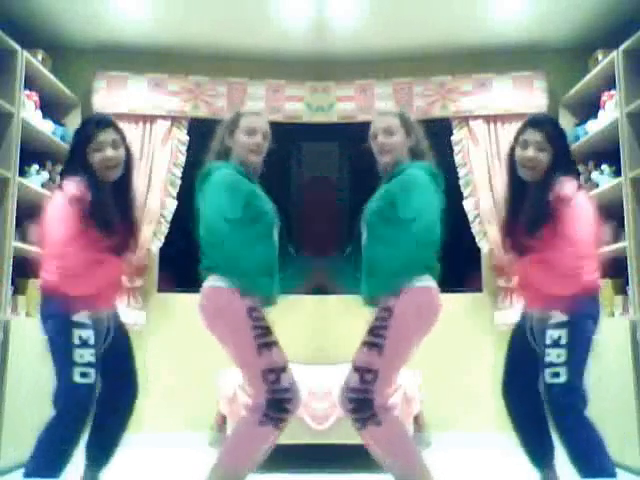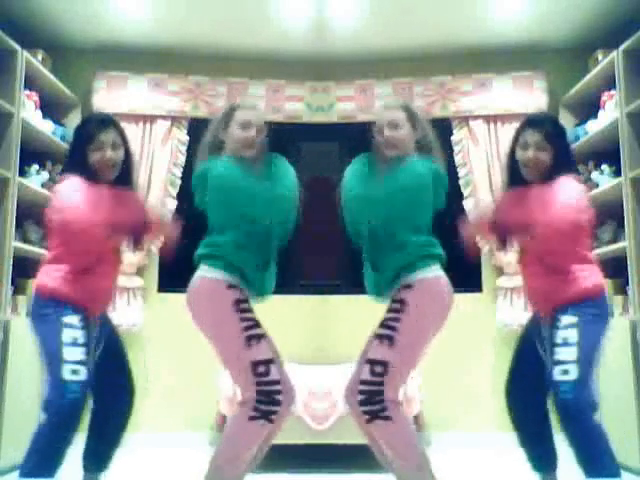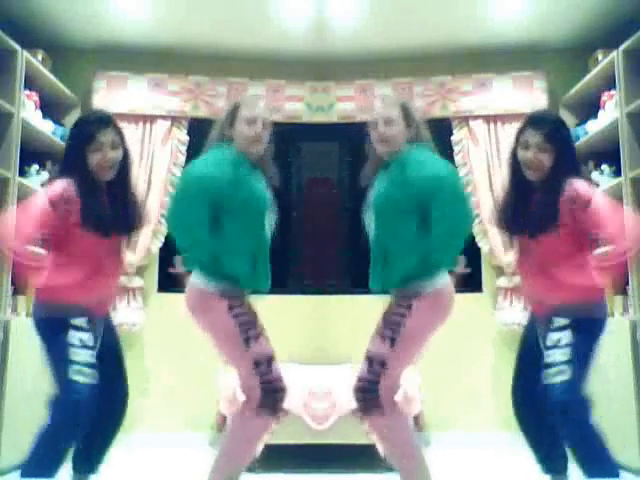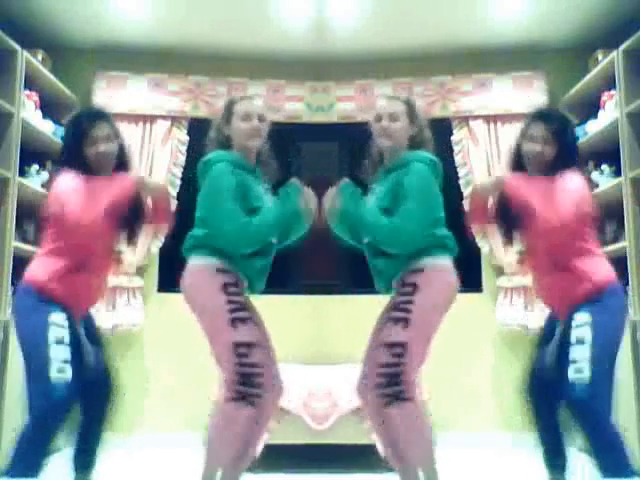
dt=0.5s
person 1, frame 1
left shoulder: (413, 179)
right shoulder: (393, 185)
left elbow: (423, 230)
left wrist: (384, 281)
left hip: (409, 296)
right hip: (398, 299)
left knee: (365, 400)
right knee: (356, 397)
person 1, frame 2
left shoulder: (416, 175)
right shoulder: (391, 177)
left elbow: (360, 203)
right elbow: (363, 230)
left wrist: (356, 173)
left hip: (421, 289)
right hip: (408, 293)
left knee: (375, 395)
right knee: (358, 395)
person 1, frame 3
left shoulder: (415, 163)
right shoulder: (384, 175)
left elbow: (445, 184)
left wrist: (436, 257)
left hip: (421, 292)
right hip: (406, 292)
left knee: (371, 392)
right knee: (377, 391)
person 1, frame 4
left shoulder: (417, 172)
right shoulder: (381, 176)
left elbow: (403, 235)
right elbow: (365, 233)
left wrist: (350, 209)
right wrist: (339, 209)
left hip: (428, 276)
right hip: (404, 284)
left knee: (394, 380)
right knee: (370, 387)
person 2, frame 1
left shoulder: (247, 186)
right shoulder: (225, 179)
right elbow: (216, 230)
right wrist: (253, 279)
left hip: (241, 299)
right hip: (230, 296)
left knee: (282, 398)
right knee: (275, 400)
person 2, frame 2
left shoulder: (246, 177)
right shoulder: (222, 175)
left elbow: (278, 228)
right elbow: (278, 206)
right wrist: (283, 173)
left hip: (231, 293)
right hip: (217, 289)
left knee: (281, 395)
right knee: (264, 396)
person 2, frame 3
left shoulder: (255, 174)
right shoulder: (223, 162)
right elbow: (194, 184)
right wrist: (203, 256)
left hip: (232, 292)
right hip: (218, 292)
left knee: (261, 391)
right knee: (268, 393)
person 2, frame 4
left shoulder: (257, 175)
right shoulder: (222, 172)
left elbow: (275, 234)
right elbow: (236, 235)
left wrist: (300, 209)
right wrist: (288, 208)
left hip: (236, 284)
right hip: (211, 276)
left knee: (269, 388)
right knee: (245, 380)
person 3, frame 1
left shoulder: (565, 192)
right shoulder: (520, 197)
left elbow: (578, 254)
right wrist: (502, 265)
left hip: (569, 308)
right hip: (536, 310)
left knee: (563, 401)
right knee: (516, 392)
person 3, frame 2
left shoulder: (568, 187)
right shoulder: (522, 193)
left elbow: (558, 215)
left wrist: (503, 207)
right wrist: (480, 222)
left hip: (579, 306)
right hip: (544, 307)
left knee: (571, 399)
right knee: (520, 394)
person 3, frame 3
left shoulder: (574, 194)
right shoulder: (522, 198)
left wrist: (589, 286)
left hip: (576, 310)
right hip: (543, 313)
left knee: (562, 401)
right knee: (525, 399)
person 3, frame 4
left shoulder: (569, 182)
right shoulder: (525, 189)
left elbow: (554, 214)
right elbow: (481, 218)
left wrist: (508, 183)
right wrist: (481, 195)
left hip: (597, 301)
right hip: (561, 306)
left knee: (583, 396)
right knee: (542, 390)
person 4, frame 1
left shoulder: (119, 196)
right shoulder: (74, 192)
right elbow: (60, 252)
left hip: (103, 310)
right hip: (70, 307)
left knee: (123, 392)
right knee: (76, 402)
person 4, frame 2
left shoulder: (118, 192)
right shoulder: (72, 187)
left elbow: (154, 226)
right elbow: (84, 213)
left wrist: (157, 223)
right wrist: (136, 207)
left hip: (95, 306)
right hip: (60, 306)
left knee: (119, 396)
right knee: (68, 400)
person 4, frame 3
left shoulder: (118, 197)
right shoulder: (65, 193)
right wrist: (51, 286)
left hip: (96, 313)
right hip: (63, 310)
left knee: (114, 398)
right knee: (77, 402)
person 4, frame 4
left shoulder: (114, 189)
right shoulder: (69, 182)
left elbow: (160, 218)
right elbow: (84, 216)
left wrist: (156, 193)
right wrist: (130, 183)
left hip: (78, 307)
right hip: (42, 301)
left knee: (97, 390)
right knee: (56, 396)
